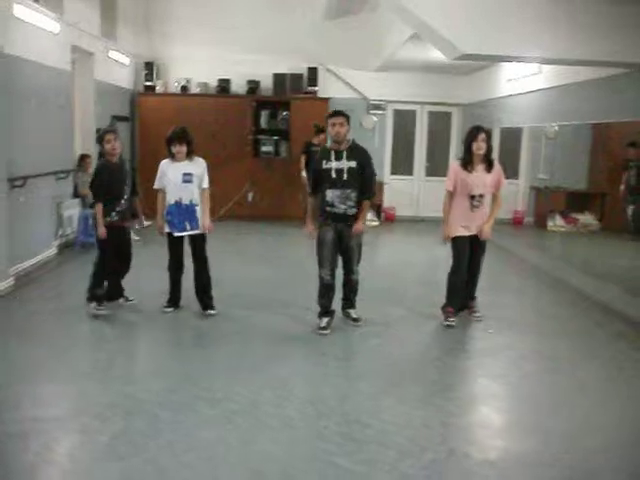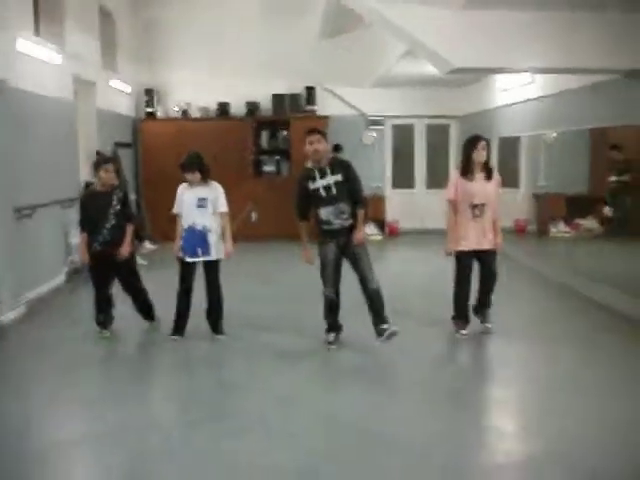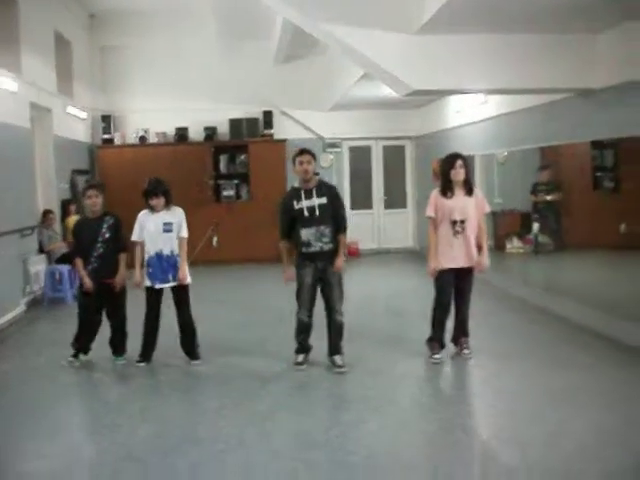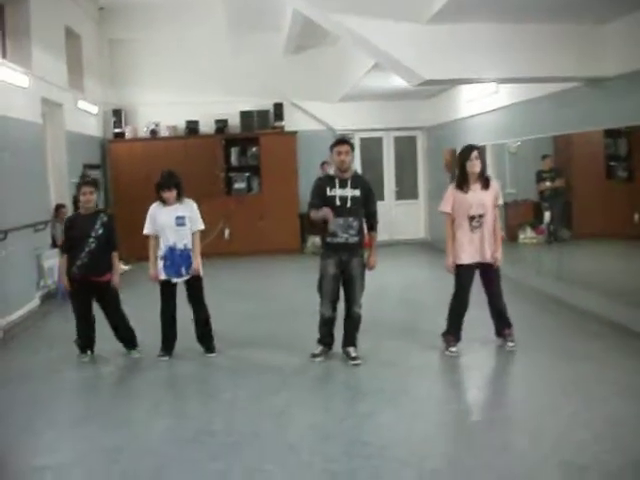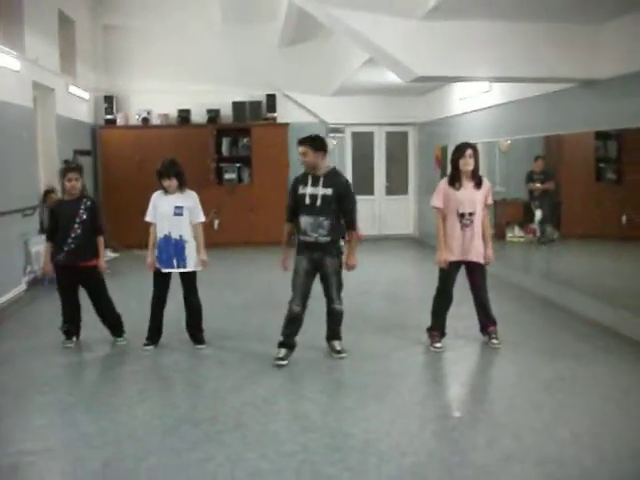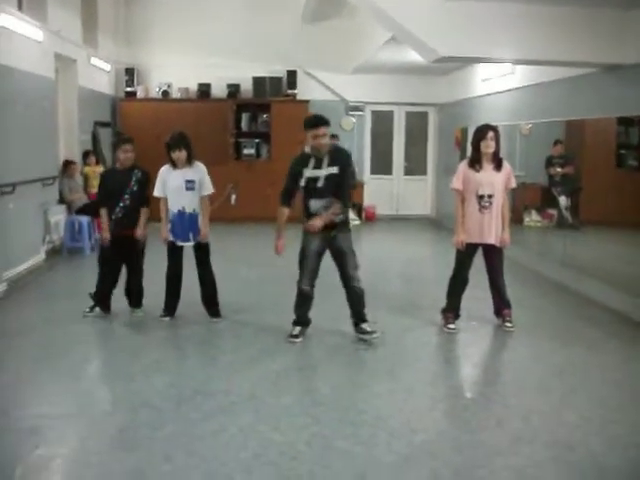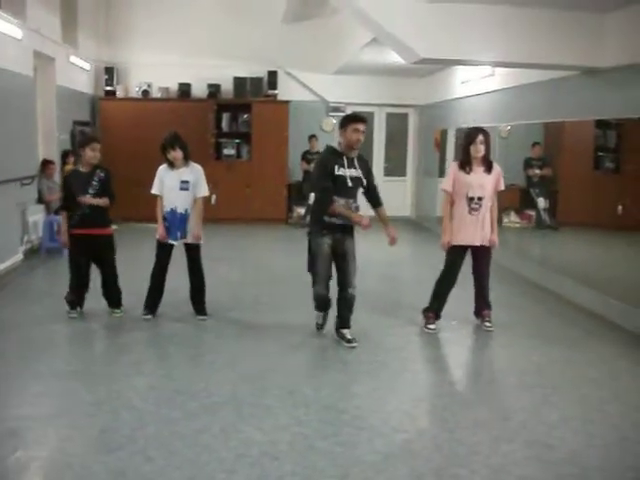
dt=0.7s
person 1, frame 1
left shoulder: (361, 154)
right shoulder: (321, 156)
left elbow: (369, 190)
right elbow: (313, 192)
left wrist: (361, 220)
right wrist: (310, 221)
left hip: (352, 223)
right hip: (327, 223)
left knee: (352, 269)
right knee: (326, 271)
left ankle: (349, 306)
right ankle: (325, 313)
person 1, frame 2
left shoulder: (343, 167)
right shoulder: (305, 178)
left elbow: (359, 200)
right elbow: (303, 216)
left wrist: (360, 228)
right wrist: (305, 247)
left hip: (351, 233)
right hip: (328, 240)
left knee: (369, 278)
right knee: (330, 288)
left ankle: (381, 324)
right ankle: (333, 329)
person 1, frame 3
left shoulder: (330, 192)
right shoulder: (290, 198)
left elbow: (341, 226)
right elbow: (285, 235)
left wrist: (341, 255)
right wrist: (287, 266)
left hip: (330, 261)
right hip: (305, 262)
left knee: (335, 310)
right knee: (304, 310)
left ankle: (335, 353)
right ankle: (302, 350)
person 1, frame 4
left shoulder: (363, 185)
right shoulder: (322, 184)
left elbow: (372, 221)
right elbow: (312, 212)
left wrist: (373, 252)
right wrist: (322, 212)
left hip: (355, 253)
right hip: (330, 253)
left knee: (354, 302)
right knee: (327, 302)
left ankle: (349, 344)
right ankle: (325, 342)
person 1, frame 5
left shoulder: (340, 183)
right shoulder: (299, 182)
left elbow: (350, 220)
right elbow: (291, 218)
left wrist: (351, 253)
right wrist: (285, 249)
left hip: (330, 251)
right hip: (304, 251)
left knee: (334, 299)
right knee: (297, 300)
left ankle: (334, 339)
right ankle: (286, 345)
person 1, frame 6
left shoulder: (342, 157)
right shoulder: (300, 163)
left elbow: (345, 196)
right elbow: (286, 200)
left wrist: (323, 218)
right wrist: (279, 235)
left hip: (340, 229)
right hip: (313, 230)
left knee: (352, 277)
right knee: (306, 280)
left ankle: (361, 323)
right ankle: (301, 322)
person 1, frame 7
left shoulder: (363, 163)
right shoulder: (326, 160)
left elbow: (373, 197)
right elbow: (325, 199)
left wrist: (388, 227)
right wrist: (354, 217)
left hip: (346, 233)
right hip: (322, 230)
left knee: (349, 283)
right knee: (321, 279)
left ankle: (342, 326)
right ankle: (322, 310)
person 2, frame 1
left shoulder: (494, 168)
right shoulder: (457, 167)
left elbow: (497, 199)
right elbow: (449, 198)
left wrist: (489, 224)
right wrist: (445, 225)
left hip: (480, 227)
right hip: (460, 226)
left knee: (474, 268)
right knee: (460, 267)
left ankle: (468, 302)
right ankle: (450, 308)
person 2, frame 2
left shoulder: (493, 177)
right shoulder: (458, 178)
left elbow: (494, 209)
right elbow: (451, 210)
left wrist: (498, 235)
right wrist: (451, 239)
left hip: (486, 239)
right hip: (464, 239)
left knee: (490, 275)
right knee: (463, 280)
left ankle: (482, 310)
right ankle: (461, 319)
person 2, frame 3
left shoulder: (475, 194)
right shoulder: (438, 195)
left elbow: (481, 226)
right elbow: (432, 228)
left wrist: (484, 253)
right wrist: (432, 258)
left hip: (468, 257)
right hip: (445, 258)
left knee: (463, 301)
right knee: (443, 301)
left ankle: (461, 338)
right ankle: (436, 342)
person 2, frame 4
left shoulder: (492, 186)
right shoulder: (455, 190)
left elbow: (496, 220)
right elbow: (449, 224)
left wrist: (498, 248)
right wrist: (449, 254)
left hip: (488, 252)
right hip: (464, 253)
left knee: (495, 293)
right knee: (461, 296)
left ankle: (504, 330)
right ankle: (451, 336)
person 2, frame 5
left shoulder: (483, 185)
right shoulder: (445, 185)
left elbow: (485, 217)
right elbow: (440, 220)
left wrist: (489, 246)
right wrist: (441, 249)
left hip: (475, 249)
right hip: (451, 250)
left knee: (480, 290)
right knee: (444, 291)
left ankle: (489, 328)
right ankle: (436, 332)
person 2, frame 6
left shoulder: (504, 168)
right shoulder: (466, 167)
left elbow: (505, 201)
right elbow: (459, 201)
left wrist: (506, 230)
right wrist: (459, 231)
left hip: (493, 232)
right hip: (469, 232)
left knee: (496, 274)
right knee: (460, 273)
left ankle: (504, 311)
right ankle: (450, 313)
person 2, frame 7
left shoulder: (494, 170)
right shoulder: (456, 169)
left elbow: (493, 203)
right elbow: (448, 203)
left wrist: (495, 232)
right wrist: (446, 232)
left hip: (483, 234)
right hip: (459, 233)
left knee: (482, 275)
right knee: (449, 274)
left ankle: (483, 312)
right ankle: (431, 313)
person 3, frame 1
left shoulder: (199, 164)
right shoulder: (165, 165)
left elbow: (204, 193)
right elbow: (161, 193)
left wrist: (206, 218)
right wrist: (159, 218)
left hip: (196, 219)
right hip: (173, 220)
left knee: (200, 260)
right knee: (175, 262)
left ankle: (206, 301)
right ankle: (174, 299)
person 3, frame 2
left shoulder: (214, 189)
right shoulder: (182, 189)
left elbow: (222, 216)
right elbow: (179, 217)
left wrist: (228, 241)
right wrist: (177, 242)
left hip: (210, 246)
right hip: (188, 246)
left knee: (213, 286)
right knee: (184, 287)
left ankle: (216, 325)
right ankle: (179, 326)
person 3, frame 3
left shoulder: (177, 213)
right shoulder: (143, 217)
left elbow: (183, 242)
right elbow: (139, 246)
left wrist: (183, 267)
right wrist: (137, 271)
left hip: (176, 271)
right hip: (152, 273)
left knee: (184, 312)
right knee: (151, 314)
left ankle: (192, 351)
right ankle: (146, 353)
person 3, frame 4
left shoulder: (189, 206)
right shoulder: (155, 209)
left elbow: (196, 235)
right elbow: (153, 239)
left wrist: (197, 260)
right wrist: (152, 265)
left hip: (189, 263)
right hip: (166, 266)
left knee: (198, 303)
right knee: (167, 307)
left ankle: (207, 342)
right ankle: (167, 346)
person 3, frame 5
left shoulder: (190, 197)
right shoulder: (156, 197)
left elbow: (198, 226)
right elbow: (153, 227)
left wrist: (201, 251)
right wrist: (150, 253)
left hip: (186, 255)
right hip: (162, 255)
left knee: (191, 295)
right knee: (158, 296)
left ankle: (196, 334)
right ankle: (153, 336)
person 3, frame 6
left shoulder: (199, 169)
right shoulder: (165, 172)
left elbow: (205, 199)
right elbow: (163, 201)
left wrist: (205, 226)
right wrist: (164, 227)
left hip: (197, 227)
right hip: (175, 229)
left knee: (204, 267)
right knee: (173, 269)
left ankle: (212, 307)
right ankle: (169, 308)
person 3, frame 7
left shoulder: (195, 170)
right shoulder: (162, 171)
left elbow: (200, 201)
right elbow: (159, 199)
left wrist: (198, 227)
right wrist: (160, 225)
left hip: (189, 228)
right hip: (167, 227)
left knee: (195, 266)
right knee: (159, 266)
left ankle: (199, 305)
right ankle: (150, 306)
person 4, frame 1
left shoulder: (125, 166)
right shoulder: (102, 168)
left elbow: (132, 193)
right elbow: (98, 198)
left wrist: (138, 214)
right wrist: (100, 224)
left hip: (123, 221)
right hip: (108, 223)
left knee: (123, 260)
right knee: (105, 260)
left ankle: (114, 293)
right ankle: (95, 299)
person 4, frame 2
left shoulder: (120, 194)
right shoulder: (88, 198)
left elbow: (129, 221)
right elbow: (84, 227)
left wrist: (127, 244)
right wrist: (84, 250)
left hip: (120, 250)
right hip: (98, 252)
left knee: (134, 285)
right knee: (101, 289)
left ankle: (149, 315)
right ankle: (104, 323)
person 4, frame 3
left shoulder: (113, 221)
right shoulder: (80, 225)
left elbow: (122, 250)
right elbow: (77, 255)
left wrist: (122, 273)
right wrist: (84, 277)
left hip: (113, 279)
right hip: (91, 280)
left knee: (117, 317)
right knee: (88, 317)
left ankle: (119, 351)
right ankle: (79, 350)
person 4, frame 4
left shoulder: (105, 218)
right shoulder: (72, 221)
left elbow: (113, 248)
right elbow: (66, 251)
left wrist: (116, 273)
right wrist: (63, 274)
left hip: (103, 276)
right hip: (79, 278)
left knee: (114, 312)
right knee: (83, 315)
left ankle: (131, 344)
right ankle: (85, 347)
person 4, frame 5
left shoulder: (90, 204)
right shoulder: (56, 208)
left elbow: (98, 232)
right elbow: (50, 237)
left wrist: (101, 257)
right wrist: (47, 261)
left hip: (89, 262)
right hip: (64, 263)
left knee: (101, 298)
right knee: (69, 300)
left ankle: (117, 331)
right ankle: (71, 333)
person 4, frame 6
left shoulder: (141, 175)
right shoulder: (107, 176)
left elbow: (145, 204)
right elbow: (102, 205)
left wrist: (141, 227)
right wrist: (105, 229)
left hip: (134, 231)
right hip: (113, 231)
left knee: (135, 269)
right knee: (108, 268)
left ankle: (136, 303)
right ankle: (101, 304)
person 4, frame 7
left shoulder: (103, 174)
right shoulder: (71, 177)
left elbow: (109, 200)
right elbow: (65, 207)
left wrist: (91, 201)
right wrist: (63, 231)
left hip: (101, 230)
right hip: (77, 232)
left knee: (108, 269)
right knee: (78, 270)
left ankle: (115, 303)
right ankle: (75, 303)
